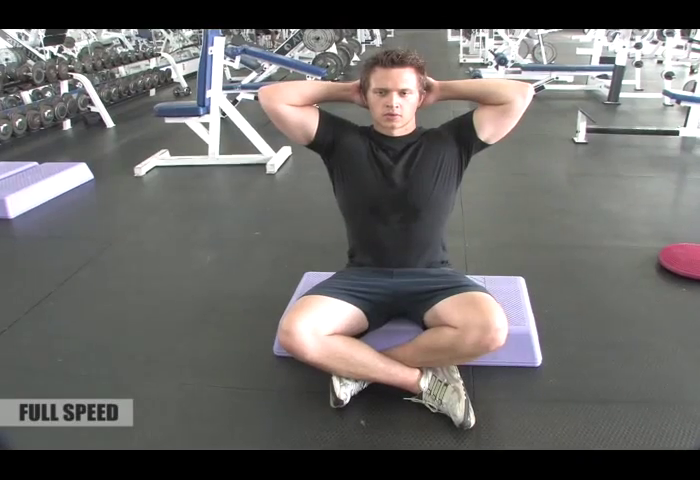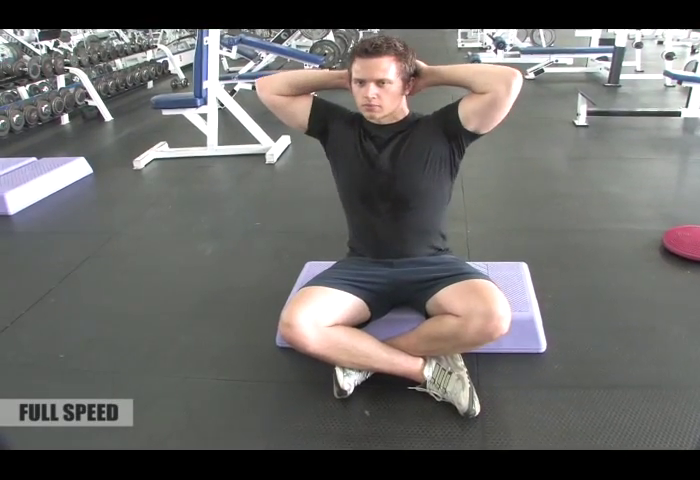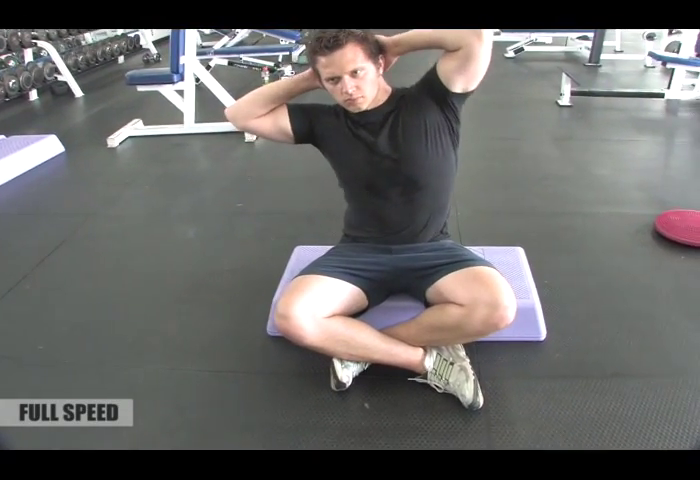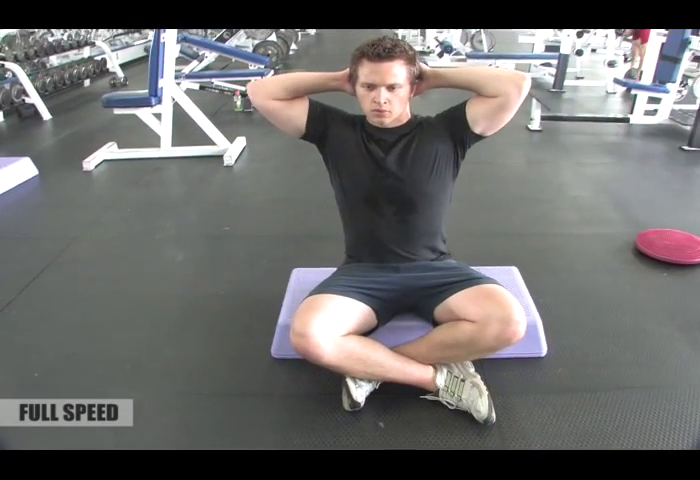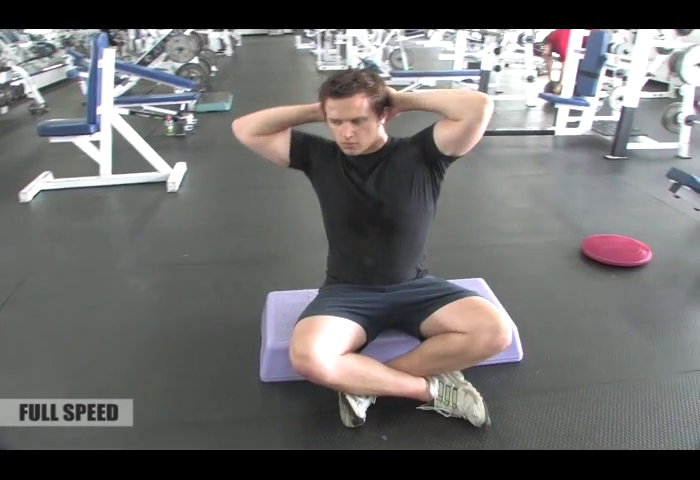
dt=1s
person 1, frame 1
left shoulder: (450, 142)
right shoulder: (342, 140)
left elbow: (520, 95)
right elbow: (271, 98)
left wrist: (443, 89)
right wrist: (344, 90)
left hip: (431, 277)
right hip: (362, 277)
left knee: (490, 329)
right knee: (295, 333)
left ankle: (357, 367)
right ankle: (423, 380)
person 1, frame 2
left shoulder: (442, 130)
right shoulder: (338, 127)
left elbow: (507, 83)
right elbow: (268, 88)
left wrist: (433, 74)
right wrist: (338, 78)
left hip: (430, 265)
right hip: (363, 267)
left knee: (492, 317)
right knee: (296, 326)
left ankle: (362, 356)
right ankle: (427, 371)
person 1, frame 3
left shoulder: (431, 102)
right shoulder: (324, 122)
left elbow: (477, 36)
right elbow: (240, 115)
left wrist: (397, 44)
right wrist: (306, 79)
left hip: (430, 250)
right hip: (360, 252)
left knee: (497, 307)
right knee: (292, 318)
left ankle: (359, 346)
right ankle: (427, 360)
person 1, frame 4
left shoulder: (445, 132)
right shoulder: (336, 130)
left elbow: (516, 86)
right elbow: (261, 93)
left wrist: (436, 76)
right wrist: (336, 79)
left hip: (433, 269)
right hip: (363, 272)
left knee: (508, 323)
right knee: (307, 337)
left ankle: (369, 365)
right ankle: (438, 378)
person 1, frame 5
left shoulder: (420, 154)
right shoulder: (319, 156)
left elbow: (479, 107)
right elbow: (245, 130)
left wrist: (404, 100)
right wrist: (312, 111)
left hip: (414, 287)
right hip: (348, 292)
left knee: (495, 332)
right knee: (307, 357)
left ankle: (364, 381)
right ankle: (429, 389)
